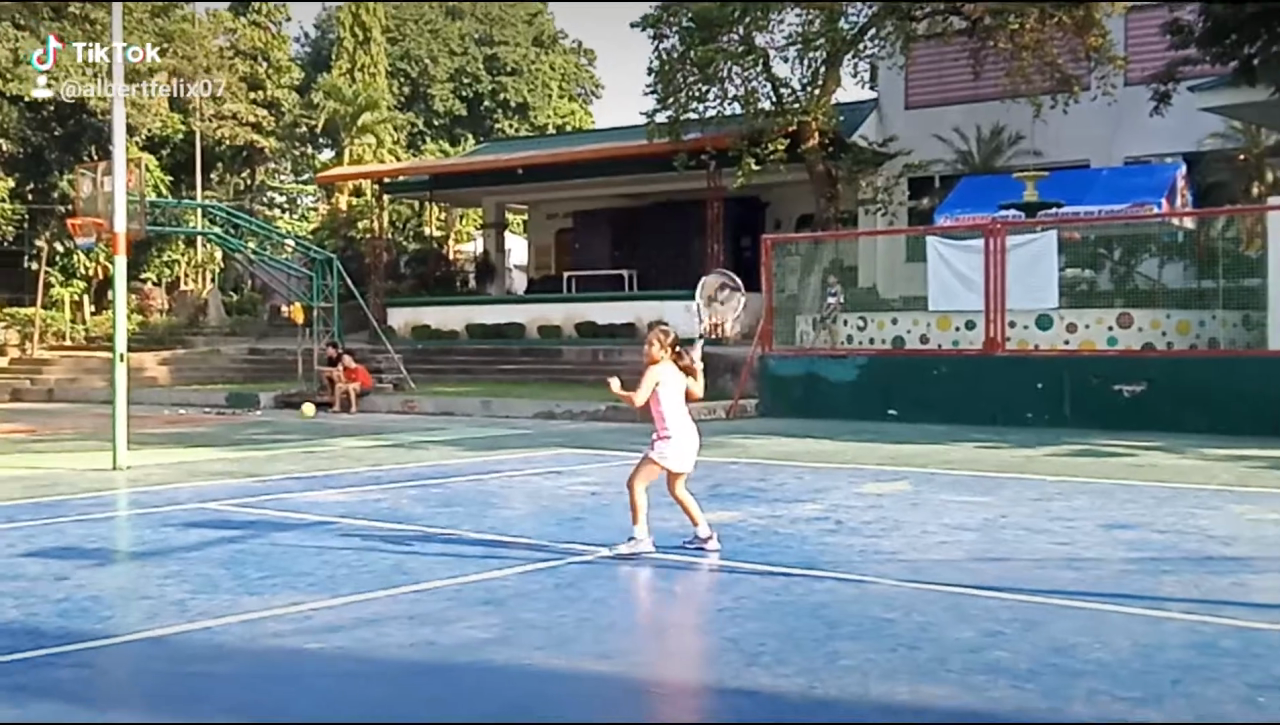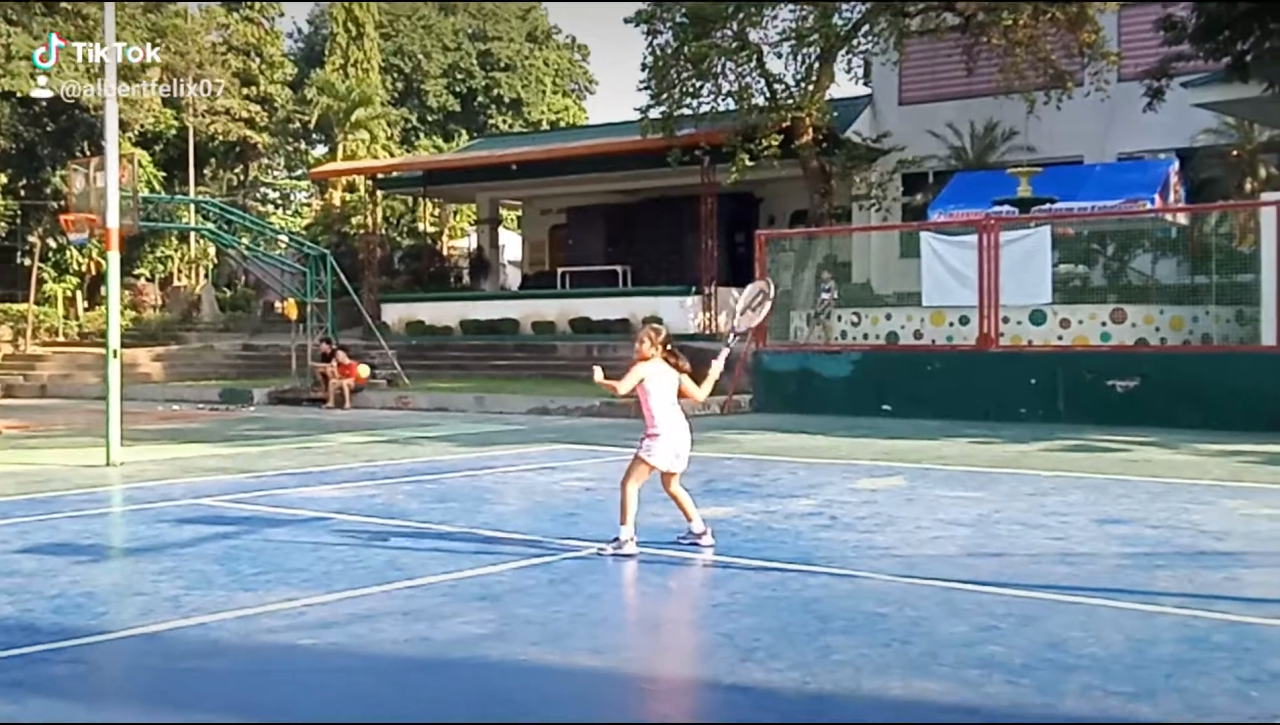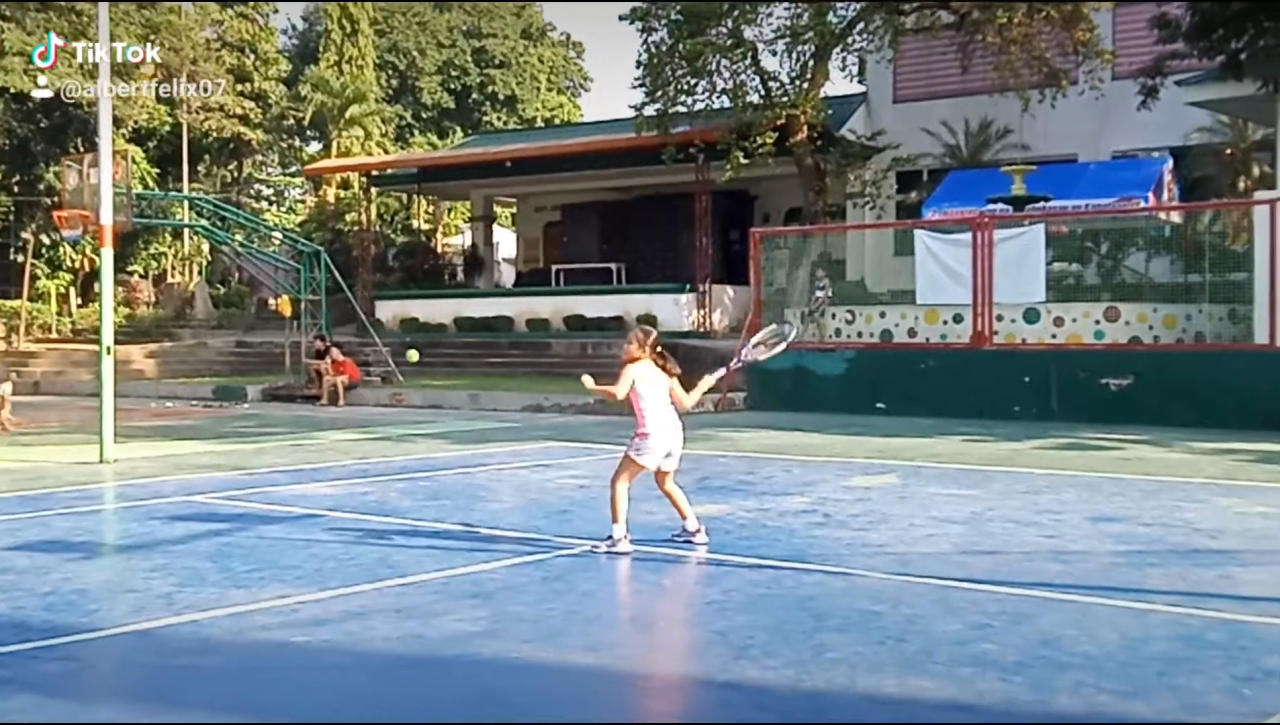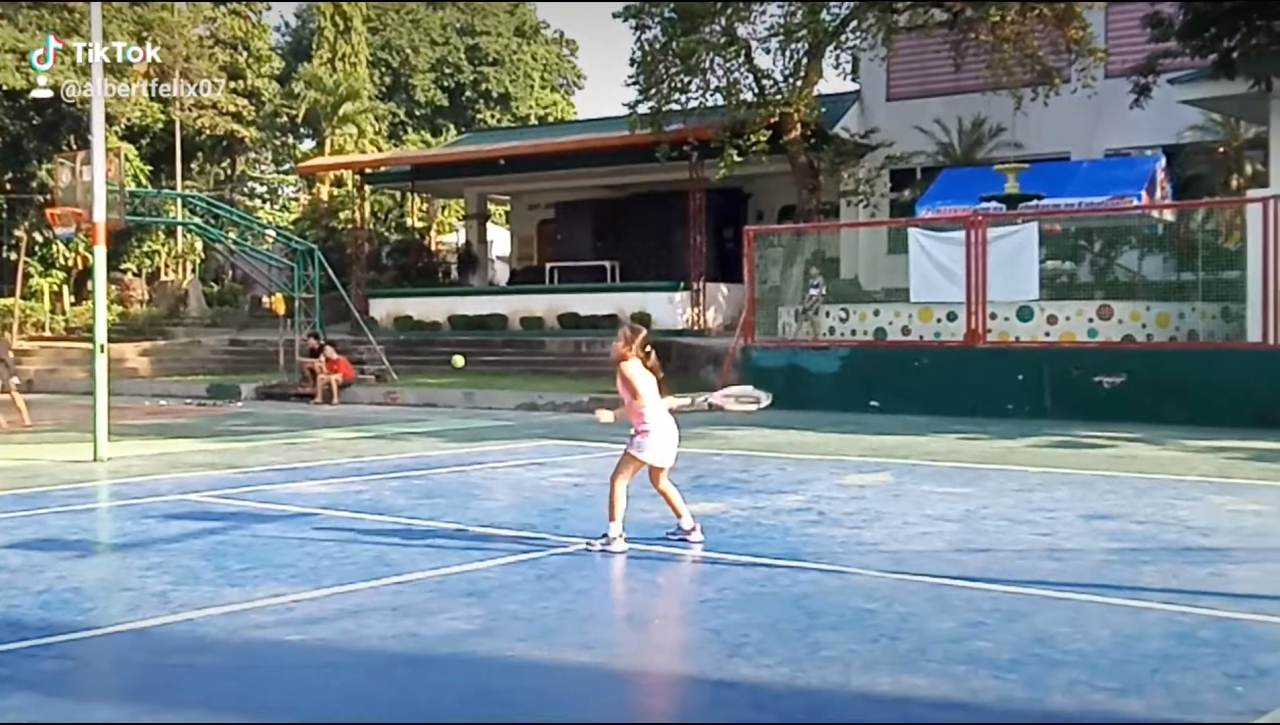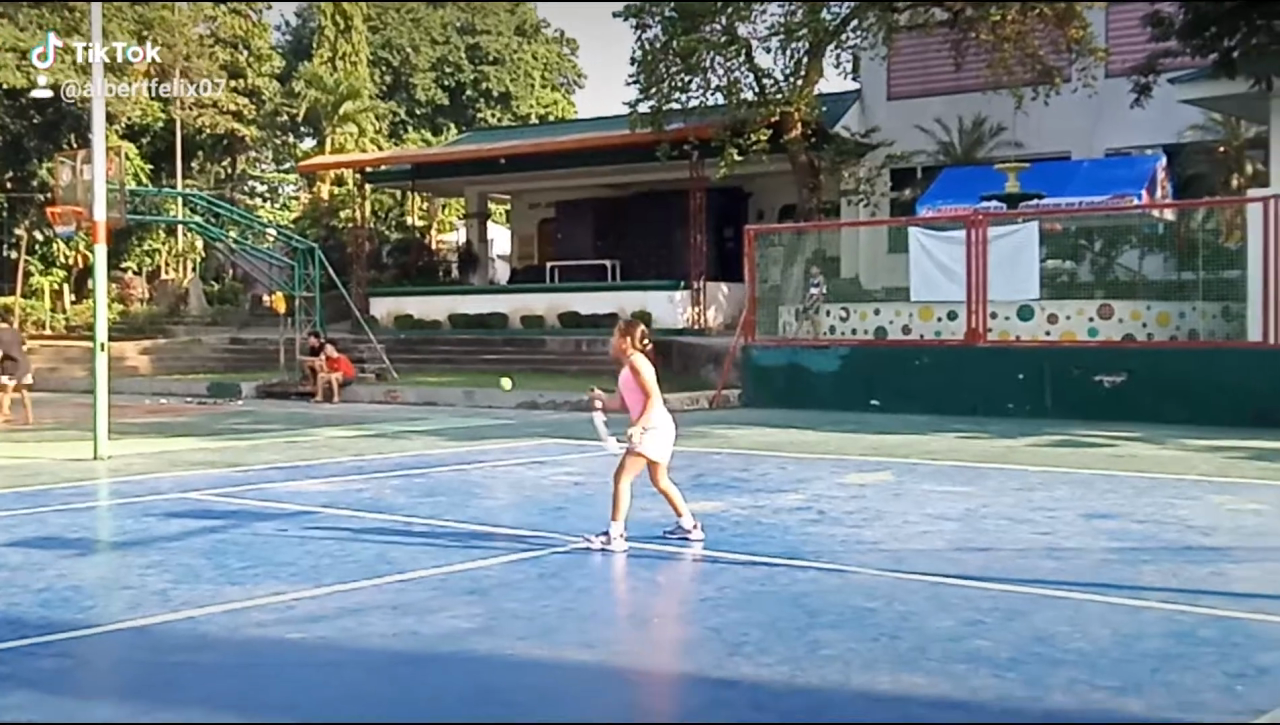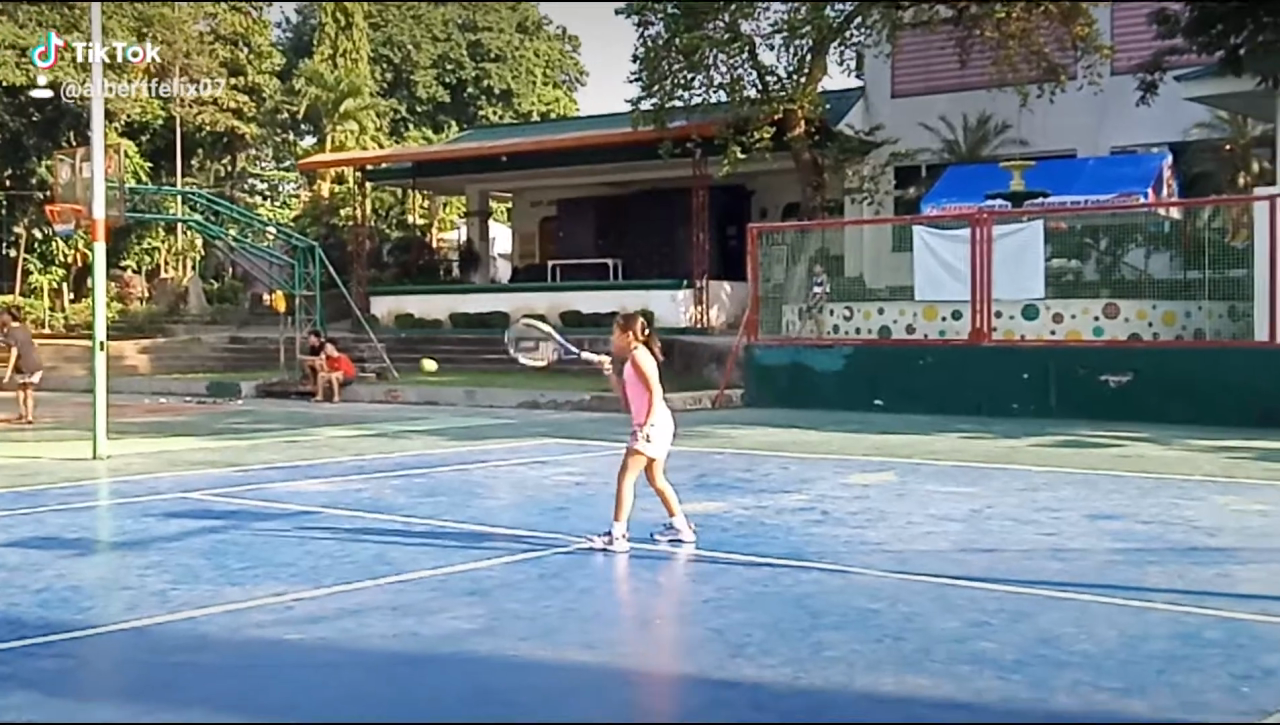
dt=0.1s
person 1, frame 1
left shoulder: (654, 371)
right shoulder: (678, 371)
left elbow: (637, 400)
right elbow: (697, 393)
left wrist: (617, 390)
right wrist: (697, 366)
left hip: (671, 437)
right hip: (687, 435)
left knee: (636, 484)
right knee: (677, 489)
left ankle: (640, 538)
right ankle: (706, 535)
person 1, frame 2
left shoulder: (641, 368)
right shoulder: (674, 370)
left elbow: (621, 389)
right elbow: (699, 396)
left wrist: (601, 380)
right wrist: (714, 372)
left hip: (661, 435)
right hip: (680, 433)
left knee: (629, 483)
right knee: (671, 485)
left ankle: (626, 539)
right ankle: (700, 530)
person 1, frame 3
left shoulder: (632, 369)
right shoulder: (664, 373)
left elbow: (617, 393)
right elbow: (685, 403)
left wrist: (592, 387)
right wrist: (704, 385)
left hip: (651, 434)
right hip: (672, 431)
left knee: (619, 482)
right knee: (666, 483)
left ankle: (619, 537)
right ankle: (694, 528)
person 1, frame 4
left shoulder: (626, 368)
right shoulder: (643, 369)
left elbow: (641, 402)
left wrist: (614, 414)
left hip: (651, 432)
right hip: (663, 430)
left knee: (618, 480)
right knee: (660, 482)
left ankle: (614, 535)
right ankle: (689, 527)
person 1, frame 5
left shoulder: (635, 362)
right shoulder: (631, 365)
left elbow: (653, 397)
right elbow: (621, 403)
left wrist: (638, 426)
right wrist: (603, 400)
left hip: (653, 427)
right hip: (658, 428)
left knee: (622, 478)
right knee: (660, 479)
left ankle: (615, 535)
right ankle: (689, 525)
person 1, frame 6
left shoulder: (640, 356)
right shoulder: (630, 359)
left elbow: (655, 392)
right elbow: (623, 394)
left wrist: (647, 424)
right wrist: (610, 373)
left hip: (654, 425)
right hip: (649, 426)
left knee: (625, 477)
right knee: (656, 478)
left ankle: (617, 535)
right ankle: (681, 527)
